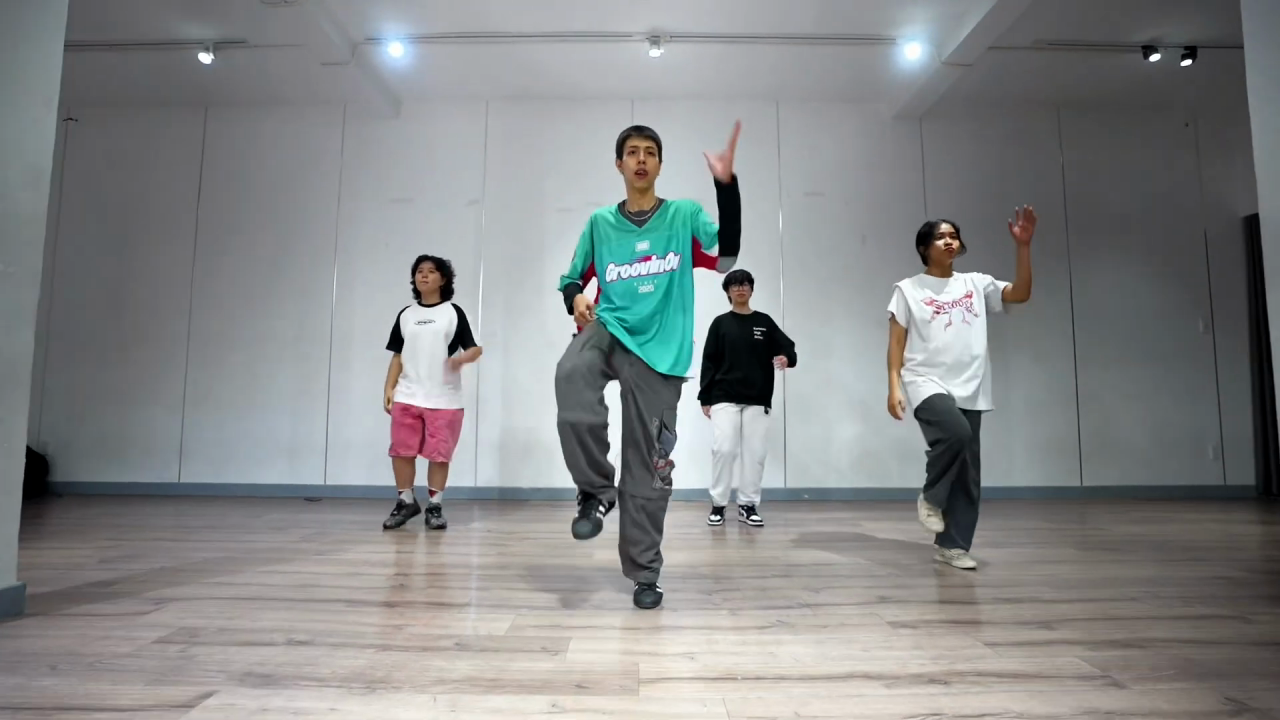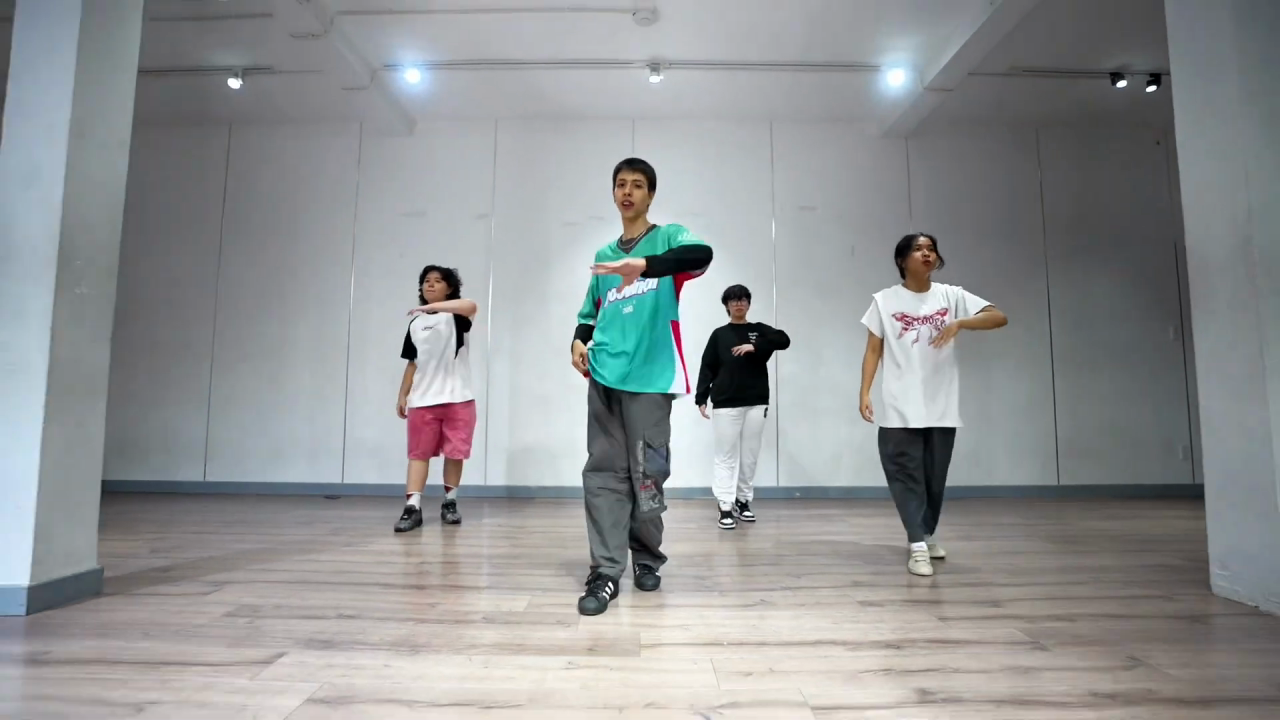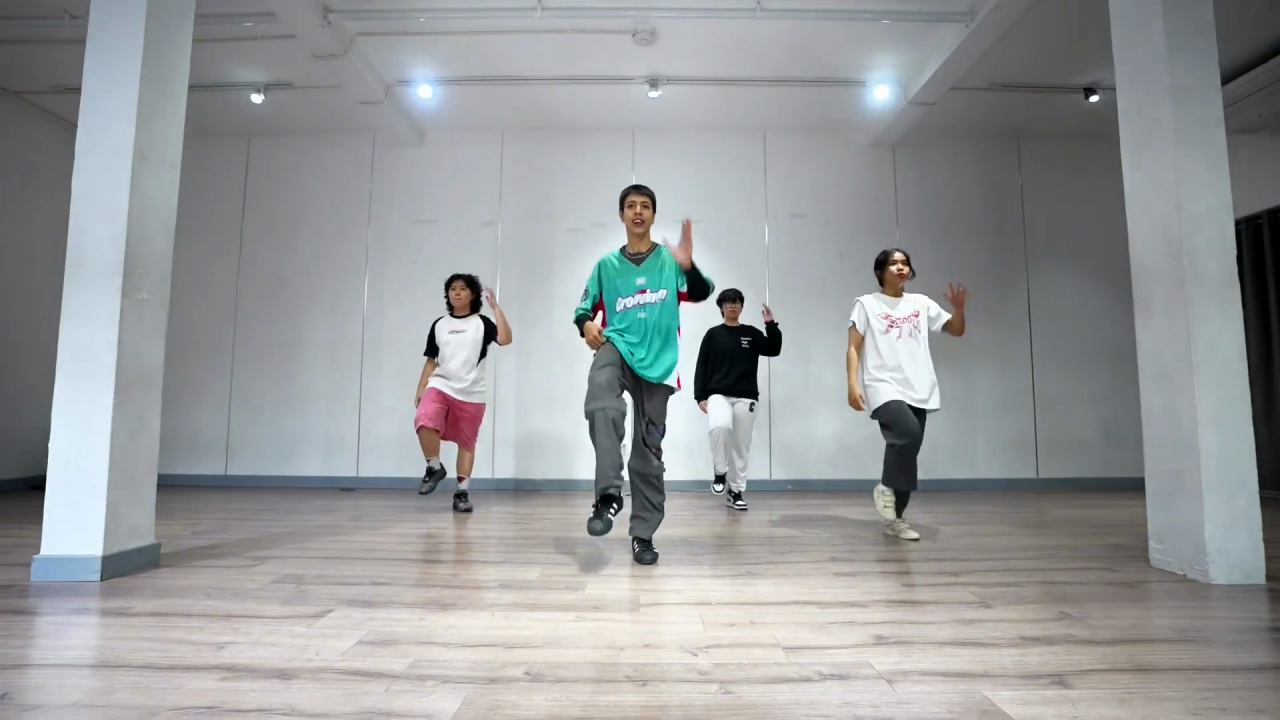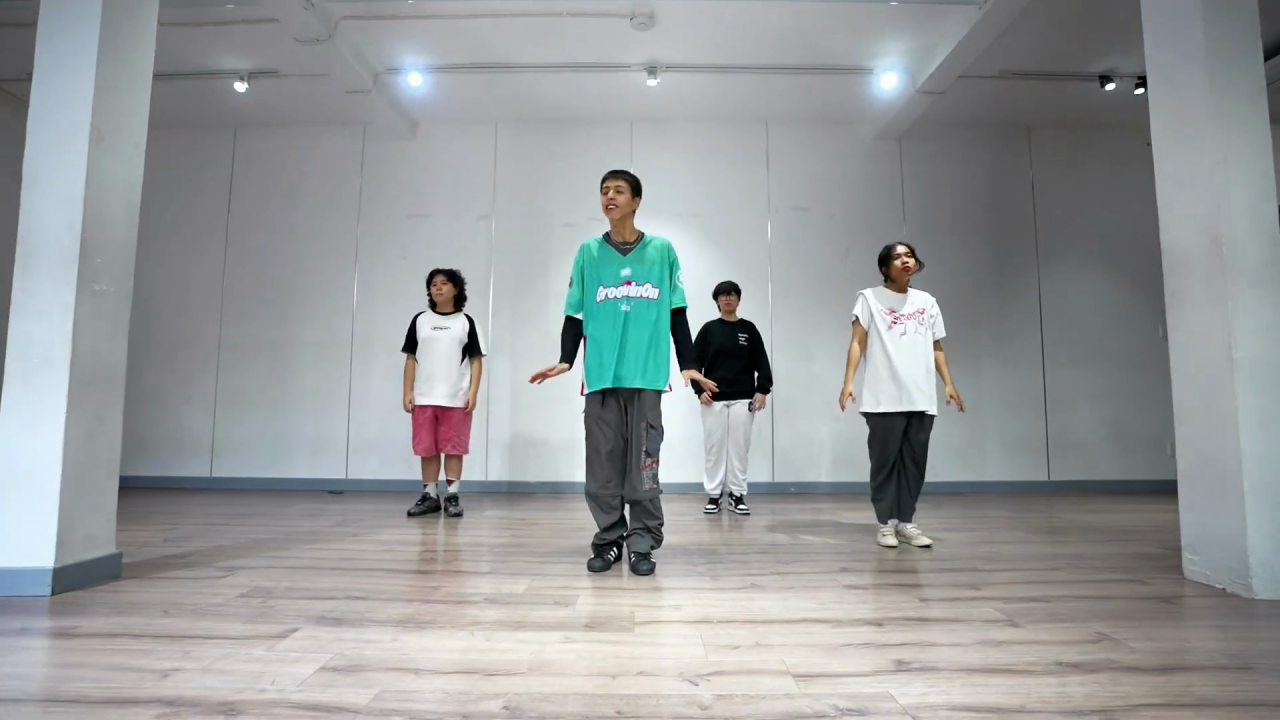
dt=0.7s
person 1, frame 1
left shoulder: (685, 215)
right shoulder: (600, 223)
left elbow: (726, 254)
right elbow: (570, 279)
left wrist: (726, 181)
right wrist: (576, 298)
left hip: (660, 347)
right hip: (610, 330)
left knee: (650, 460)
right knee: (573, 372)
left ankle: (644, 571)
right ankle: (596, 489)
person 1, frame 2
left shoulder: (669, 237)
right shoulder: (604, 255)
left elbow: (702, 255)
left wrist: (642, 266)
right wrist: (578, 341)
left hip: (650, 375)
right hip: (603, 373)
left knee: (646, 472)
right knee: (603, 471)
left ankle: (646, 557)
right ankle: (605, 572)
person 1, frame 3
left shoulder: (672, 260)
right shoulder: (607, 264)
left elbow: (702, 292)
right elbow: (584, 309)
left wrist: (688, 265)
right wrist: (588, 326)
left hip: (657, 361)
right hip: (616, 350)
left knee: (648, 449)
right knee: (601, 405)
left ankle: (643, 534)
right ankle: (608, 495)
person 1, frame 4
left shoulder: (662, 250)
right shoulder: (588, 251)
left elbow: (677, 312)
right elbow: (574, 312)
left wrist: (688, 364)
right wrist: (565, 360)
left hip: (646, 372)
right hip: (601, 372)
left knee: (643, 459)
right knee: (603, 460)
left ankle: (642, 543)
right ankle: (608, 539)
person 2, frame 1
left shoulder: (977, 284)
right shoulder: (908, 290)
left elbow: (1021, 294)
right elbow: (897, 344)
left wrist: (1022, 247)
right wrist: (893, 387)
left hip: (969, 389)
right hip: (927, 384)
left knee: (967, 471)
right knee: (956, 433)
left ankle: (952, 544)
right ankle: (932, 497)
person 2, frame 2
left shoulder: (952, 296)
right shoulder: (884, 301)
left elbow: (999, 317)
right elbow: (873, 350)
left wrist: (959, 323)
right wrist: (864, 393)
left hip: (941, 405)
right hip: (901, 406)
left knee: (935, 475)
right knee: (906, 473)
left ankle: (925, 534)
right ankle: (917, 545)
person 2, frame 3
left shoulder: (922, 304)
right shoulder: (867, 304)
left elbow: (956, 330)
right elbow: (854, 347)
left wrist: (959, 307)
right wrist: (853, 384)
left hip: (917, 391)
right hip: (883, 388)
left knee: (908, 444)
right knee: (905, 434)
left ankle: (895, 517)
right ankle: (886, 486)
person 2, frame 4
left shoulder: (927, 301)
right shoulder: (869, 298)
left elbow: (937, 347)
right elbow: (858, 342)
left wrist: (949, 384)
right wrist: (848, 381)
left hip: (922, 398)
right hip: (884, 397)
left knee: (914, 460)
right knee: (885, 459)
left ankle: (906, 522)
right ankle: (886, 522)
person 3, frame 1
left shoulder: (453, 313)
right shoulder: (405, 315)
left elbow: (475, 349)
right elbow: (397, 356)
left wrist: (463, 357)
right wrist: (389, 390)
left hip: (444, 399)
right hip: (408, 395)
left knee: (439, 454)
right knee: (401, 451)
left ankle: (434, 507)
right ankle: (406, 502)
person 3, frame 2
left shoulder: (455, 315)
right shoulder: (416, 322)
left elbow: (471, 306)
left wrist: (431, 308)
right wrist: (402, 394)
left hip: (457, 398)
right hip: (423, 399)
left knee: (455, 452)
right knee: (419, 452)
left ankle: (449, 503)
right ankle: (413, 508)
person 3, frame 3
left shoulder: (482, 322)
right shoulder: (439, 325)
left elbow: (506, 339)
right elbow: (431, 360)
left wrist: (496, 307)
right wrist: (421, 387)
left hip: (471, 394)
right hip: (440, 386)
left knee: (466, 443)
right knee: (425, 423)
left ankle: (461, 493)
right ankle: (434, 468)
person 3, frame 4
left shoulder: (466, 322)
right shoulder: (420, 320)
left elbow: (476, 360)
right elbow: (411, 358)
left wrist: (473, 392)
right wrist: (408, 391)
left hip: (456, 398)
right hip: (424, 397)
left knee: (454, 448)
right knee: (426, 448)
left ankle: (452, 497)
right ankle: (429, 496)
person 4, frame 1
left shoulder: (764, 322)
right shoulder: (720, 323)
left elbow: (786, 349)
right elbow: (709, 362)
left wrist: (787, 358)
right wrist: (705, 397)
left hip: (758, 400)
right hip: (724, 398)
left knee: (755, 454)
right knee: (723, 450)
left ankle: (748, 505)
right ankle: (718, 505)
person 4, frame 2
left shoulder: (760, 331)
right shoulder: (719, 334)
left elbow: (783, 340)
right elbow: (707, 368)
left wrist: (755, 347)
right wrist: (701, 398)
left hip: (756, 402)
right hip: (725, 403)
left knee: (749, 455)
right knee: (726, 455)
left ankle: (743, 501)
right ankle: (725, 508)
person 4, frame 3
left shoulder: (752, 333)
right shoulder: (713, 334)
left elbow: (773, 350)
right elbow: (702, 366)
left wrist: (771, 326)
right wrist: (700, 395)
left hip: (746, 397)
right hip: (718, 394)
left knee: (741, 445)
right knee: (720, 426)
left ankle: (736, 492)
right ankle: (720, 472)
person 4, frame 4
left shoulder: (749, 329)
right shoulder: (709, 329)
left elbow: (761, 361)
right elbow: (695, 360)
left wrist: (763, 389)
right wrist: (699, 388)
left hip: (743, 398)
right hip: (714, 397)
left knee: (740, 447)
right knee: (714, 446)
left ankle: (737, 496)
right ankle: (714, 495)
